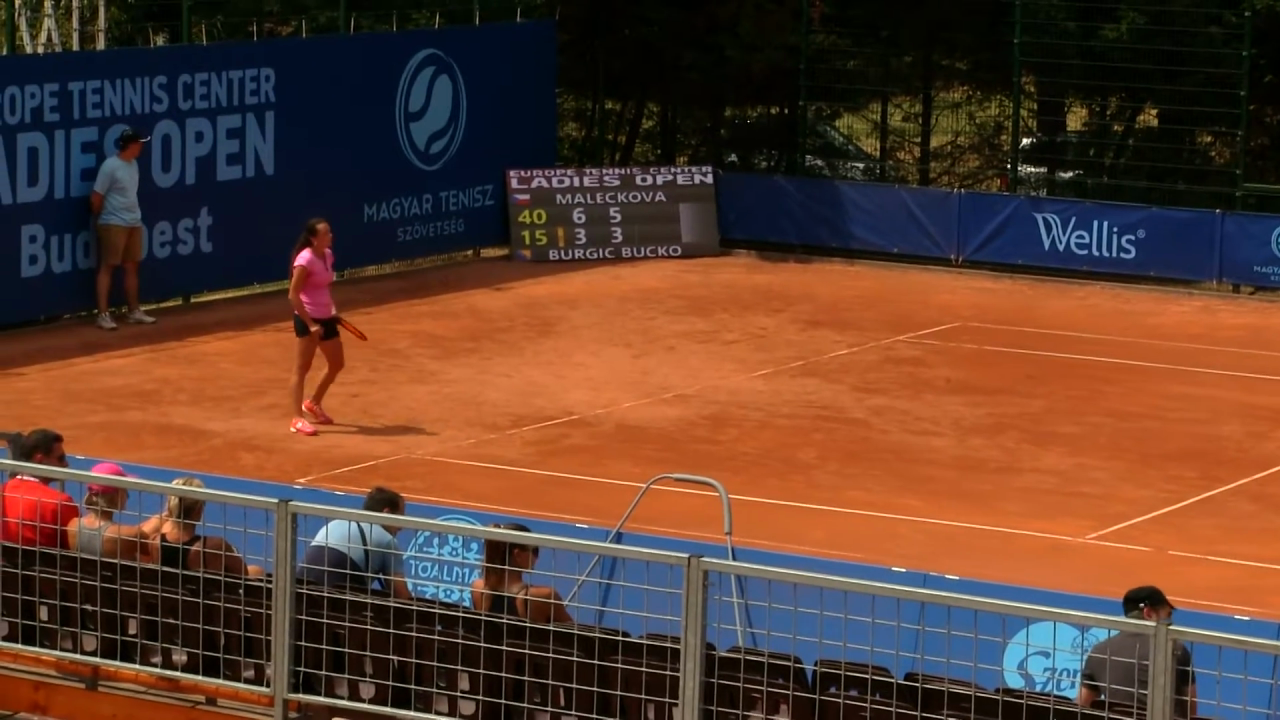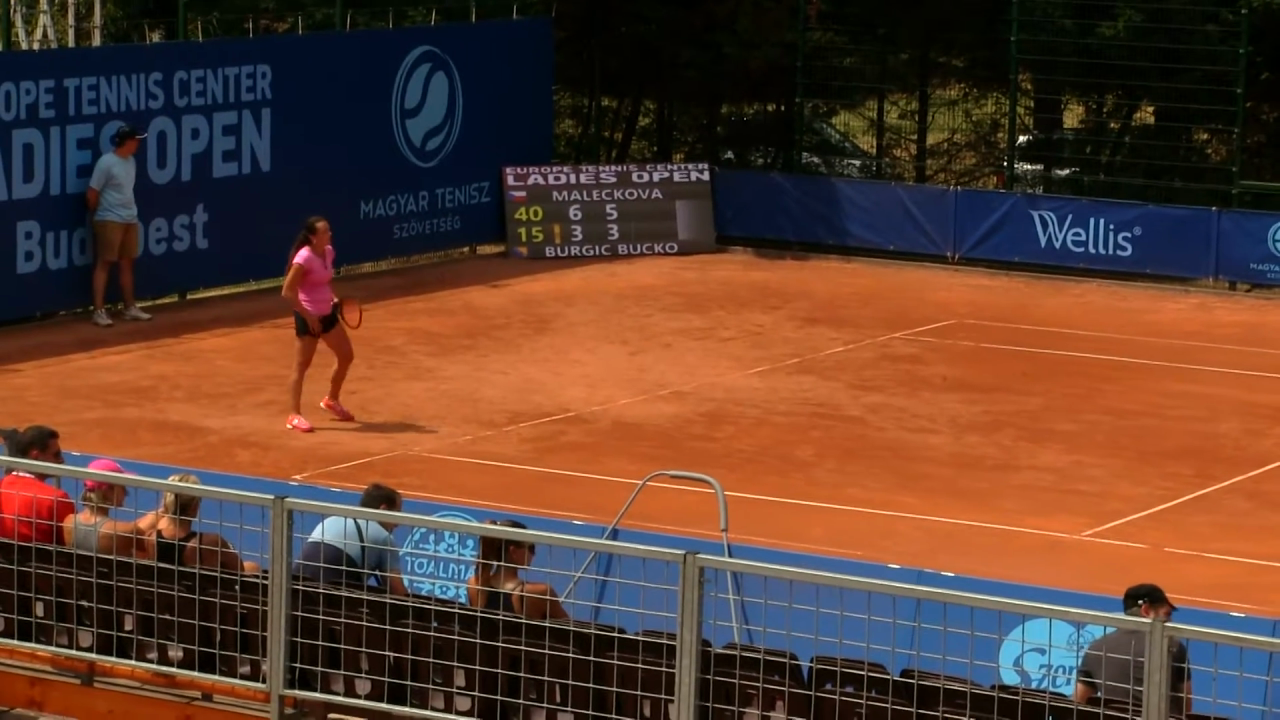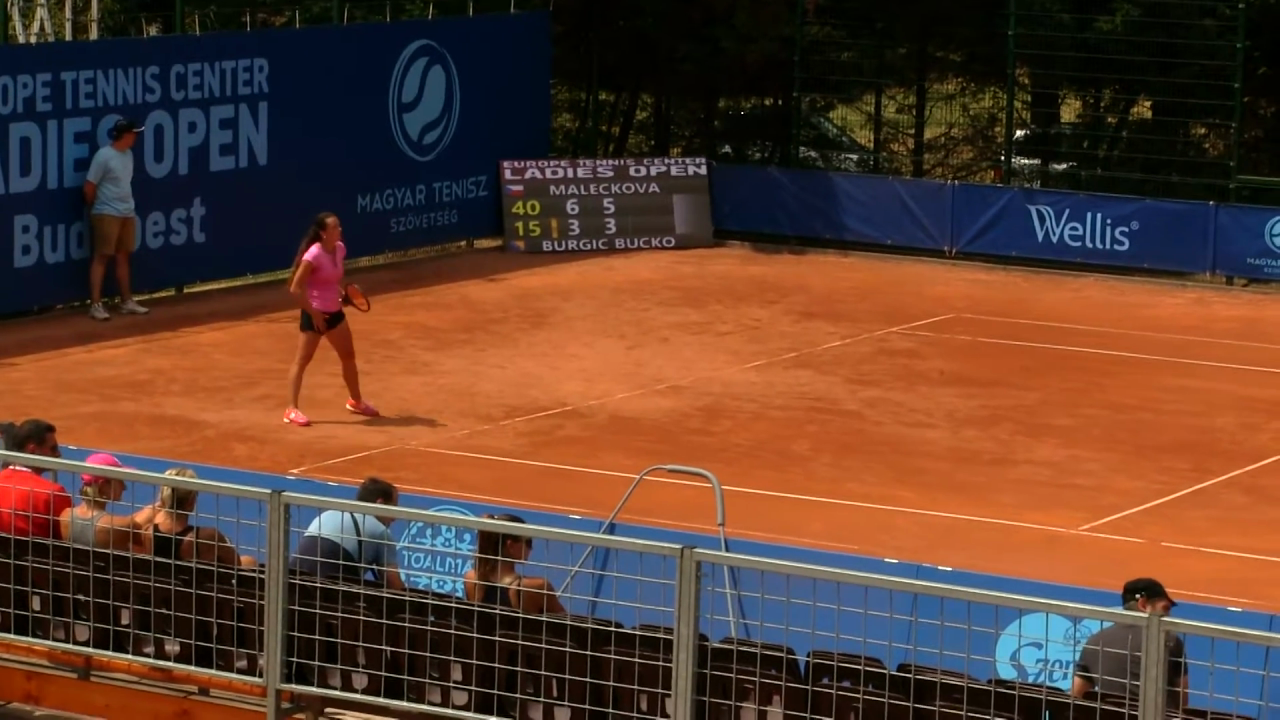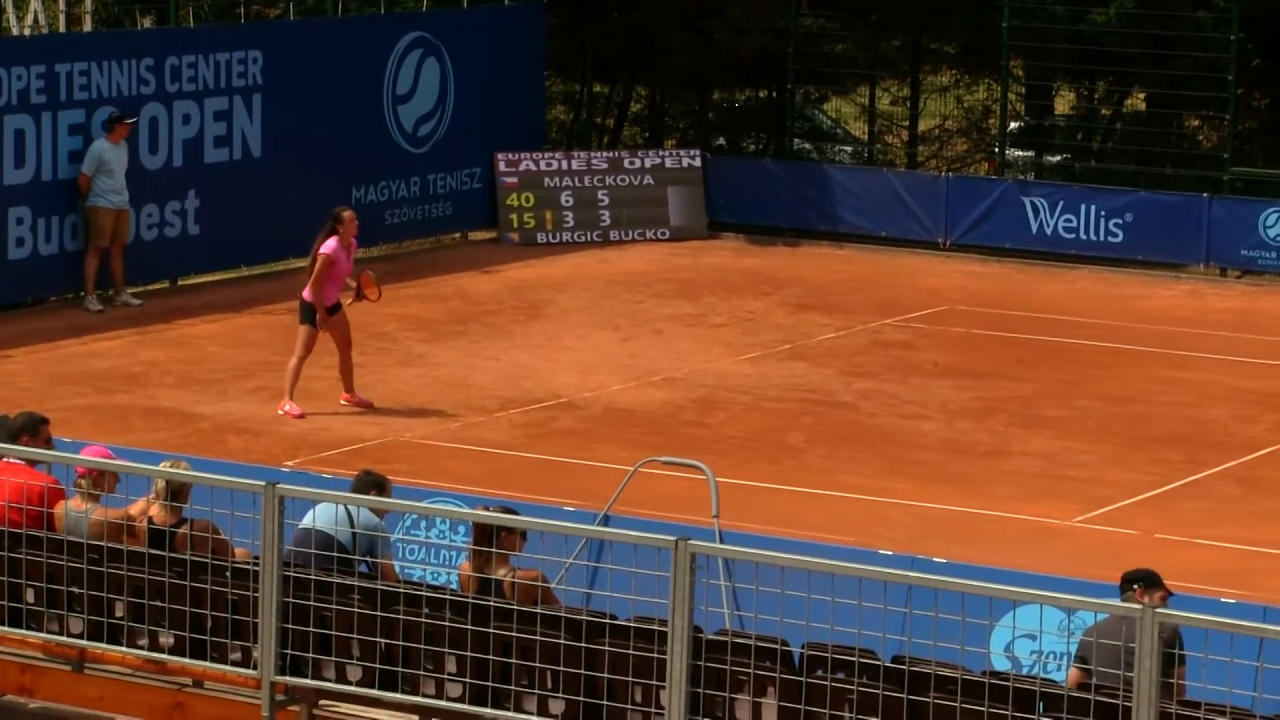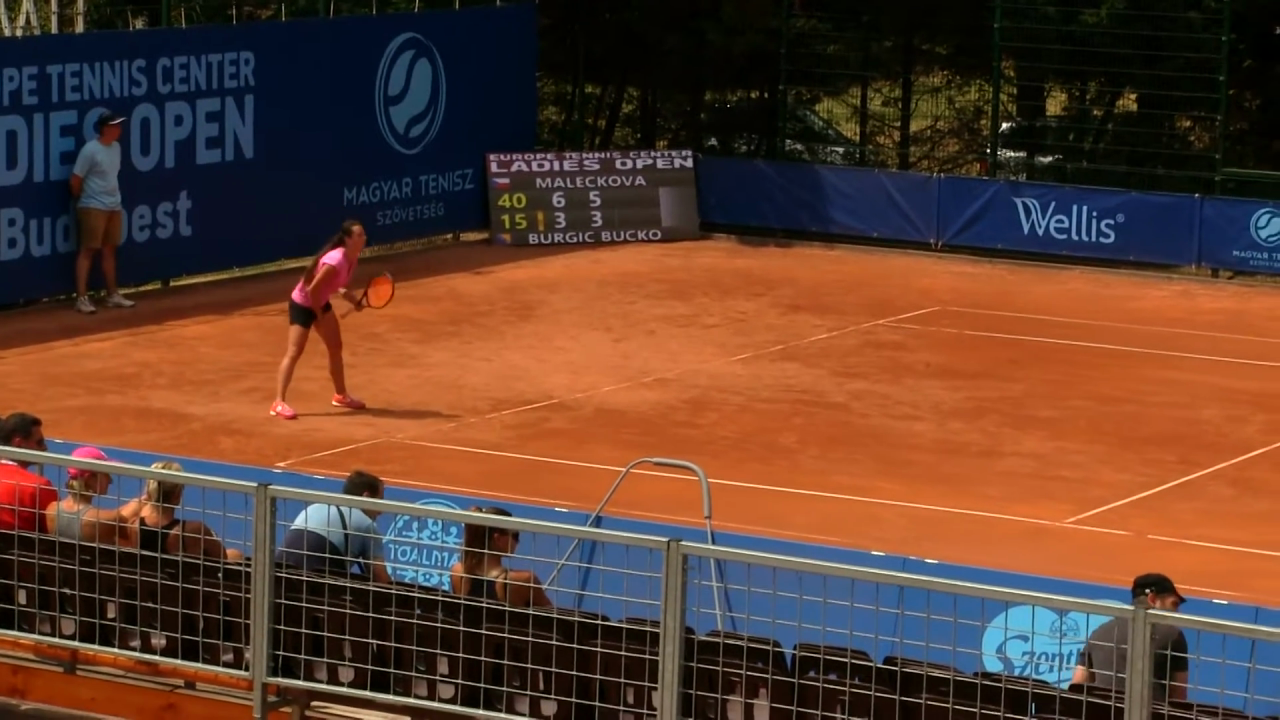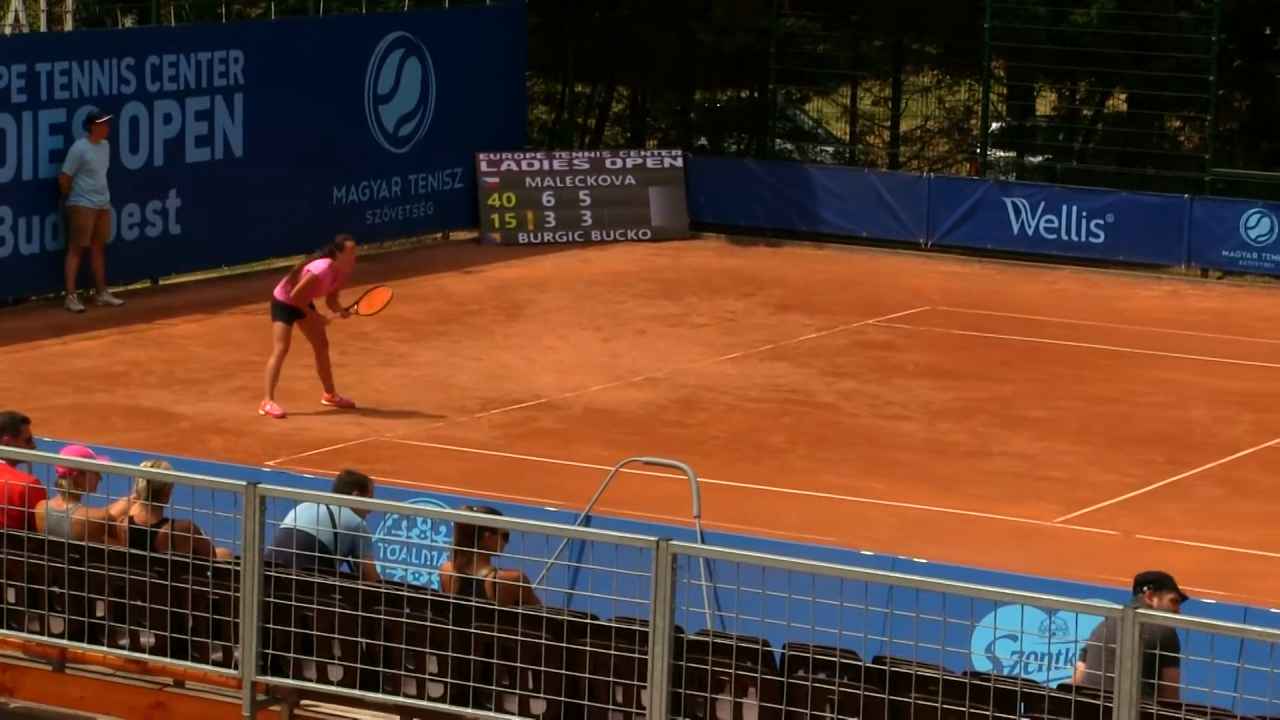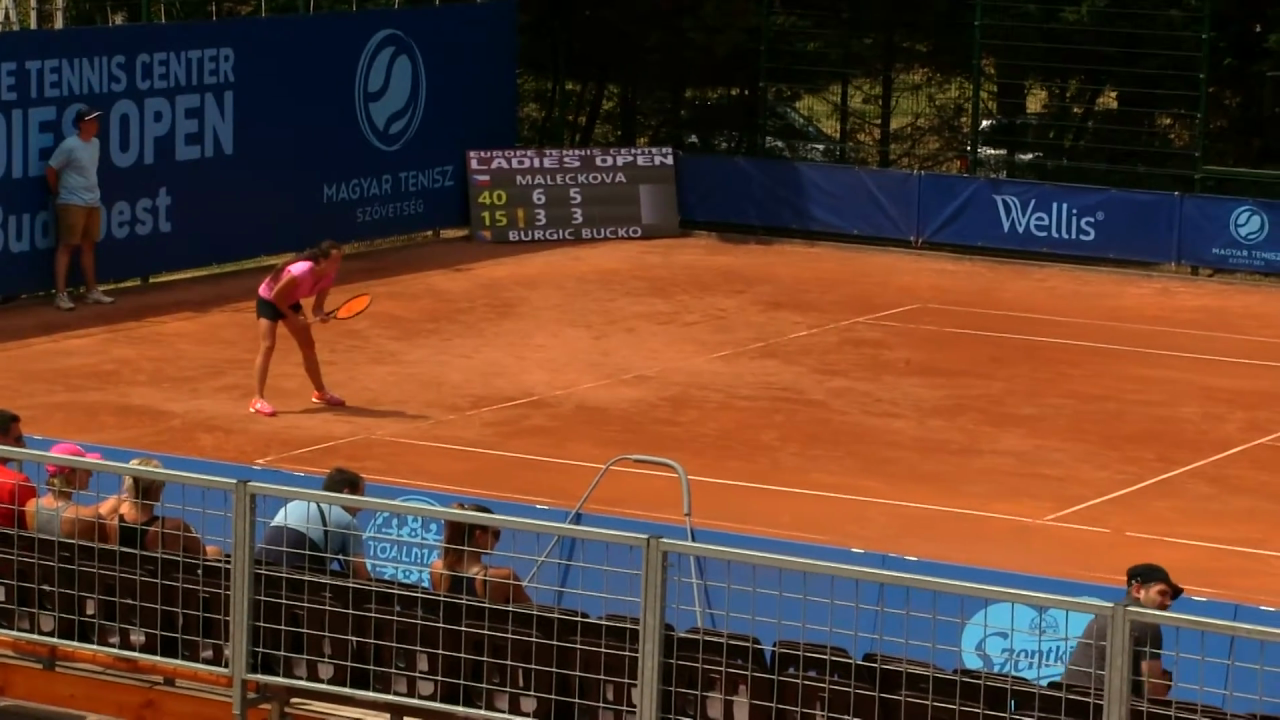
dt=0.2s
person 1, frame 1
left shoulder: (133, 165)
right shoulder: (110, 166)
right elbow: (96, 198)
left wrist: (132, 216)
right wrist: (101, 219)
left hip: (134, 223)
right hip: (113, 224)
left knee: (131, 267)
right knee: (107, 267)
left ankle: (134, 311)
right ankle: (103, 315)
person 1, frame 2
left shoulder: (130, 161)
right shoulder: (106, 162)
right elbow: (92, 194)
left wrist: (128, 212)
right wrist: (97, 215)
left hip: (130, 220)
right hip: (109, 221)
left knee: (127, 264)
right knee: (104, 264)
left ankle: (130, 308)
right ankle: (99, 311)
person 1, frame 3
left shoulder: (128, 154)
right shoulder: (103, 156)
right elbow: (89, 187)
left wrist: (126, 205)
right wrist: (96, 208)
left hip: (127, 213)
right hip: (107, 214)
left knee: (123, 257)
right knee: (101, 257)
left ankle: (127, 301)
right ankle: (96, 305)
person 1, frame 4
left shoulder: (123, 146)
right shoulder: (98, 148)
right elbow: (83, 179)
left wrist: (120, 197)
right wrist: (90, 200)
left hip: (122, 206)
right hip: (101, 207)
left knee: (117, 249)
right knee: (95, 250)
left ankle: (121, 293)
right ankle: (90, 297)
person 1, frame 5
left shoulder: (116, 147)
right shoulder: (90, 150)
right elbow: (75, 180)
left wrist: (112, 198)
right wrist: (82, 202)
left hip: (114, 207)
right hip: (93, 208)
left knee: (109, 250)
right knee: (87, 251)
left ankle: (113, 295)
right ankle: (81, 298)
person 1, frame 6
left shoulder: (105, 145)
right shoulder: (79, 148)
right elbow: (64, 179)
left wrist: (101, 197)
right wrist: (71, 200)
left hip: (103, 205)
right hip: (82, 206)
left knee: (98, 249)
right knee: (76, 249)
left ankle: (102, 293)
right ankle: (70, 296)
person 1, frame 7
left shoulder: (95, 143)
right shoulder: (69, 145)
right elbow: (50, 171)
left wrist: (92, 194)
right wrist: (59, 195)
left hip: (93, 203)
right hip: (72, 204)
left knee: (88, 247)
right knee: (66, 247)
left ankle: (92, 291)
right ankle: (61, 294)
person 2, frame 1
left shoulder: (328, 255)
right shoulder: (305, 260)
right elbow: (293, 296)
left wrist: (333, 309)
right wrist: (310, 323)
left hip: (326, 318)
right hip: (307, 320)
left knee: (337, 364)
right knee: (302, 368)
left ankle: (312, 404)
right ankle: (297, 419)
person 2, frame 2
left shoulder: (329, 252)
right shoulder: (303, 258)
right elbow: (287, 292)
left wrist: (333, 299)
right wrist: (309, 317)
left hip: (327, 314)
right hip: (308, 317)
left knee: (346, 357)
right knee: (302, 365)
left ankle: (332, 400)
right ankle: (294, 416)
person 2, frame 3
left shoulder: (340, 249)
right shoulder: (313, 255)
right elbow: (295, 288)
left wrist: (344, 293)
right wrist: (313, 313)
left hip: (334, 311)
right hip: (315, 314)
left knee: (348, 356)
right knee: (302, 360)
left ankle: (355, 401)
right ankle: (292, 410)
person 2, frame 4
left shoulder: (351, 244)
right shoulder: (330, 249)
right elbow: (315, 283)
left wrist: (354, 285)
right wrist: (320, 311)
left hip: (332, 303)
right hip: (314, 304)
left knee: (346, 347)
right knee: (302, 352)
left ankle: (349, 394)
right ankle: (287, 401)
person 2, frame 5
left shoulder: (352, 258)
right shoulder: (335, 260)
right elbow: (313, 290)
left wrist: (351, 297)
right wrist: (320, 316)
left hip: (321, 303)
right hip: (302, 304)
left knee: (336, 347)
right knee: (294, 352)
left ankle: (340, 395)
right ankle: (279, 402)
person 2, frame 6
left shoulder: (343, 271)
right shoulder: (320, 270)
left elbow: (330, 300)
right elbow: (295, 295)
left wrist: (341, 311)
right wrist: (313, 315)
left hip: (302, 302)
right hip: (284, 302)
left knee: (322, 346)
right knee: (280, 350)
left ankle: (330, 394)
right ankle: (268, 402)
person 2, frame 7
left shoulder: (328, 278)
right shoulder: (301, 271)
left elbow: (317, 306)
right elbow: (276, 296)
left wrist: (321, 315)
right wrist: (294, 318)
left hip: (289, 301)
right hip: (269, 299)
left knee: (308, 345)
right knee: (267, 346)
left ankle: (320, 392)
right ankle: (258, 400)
